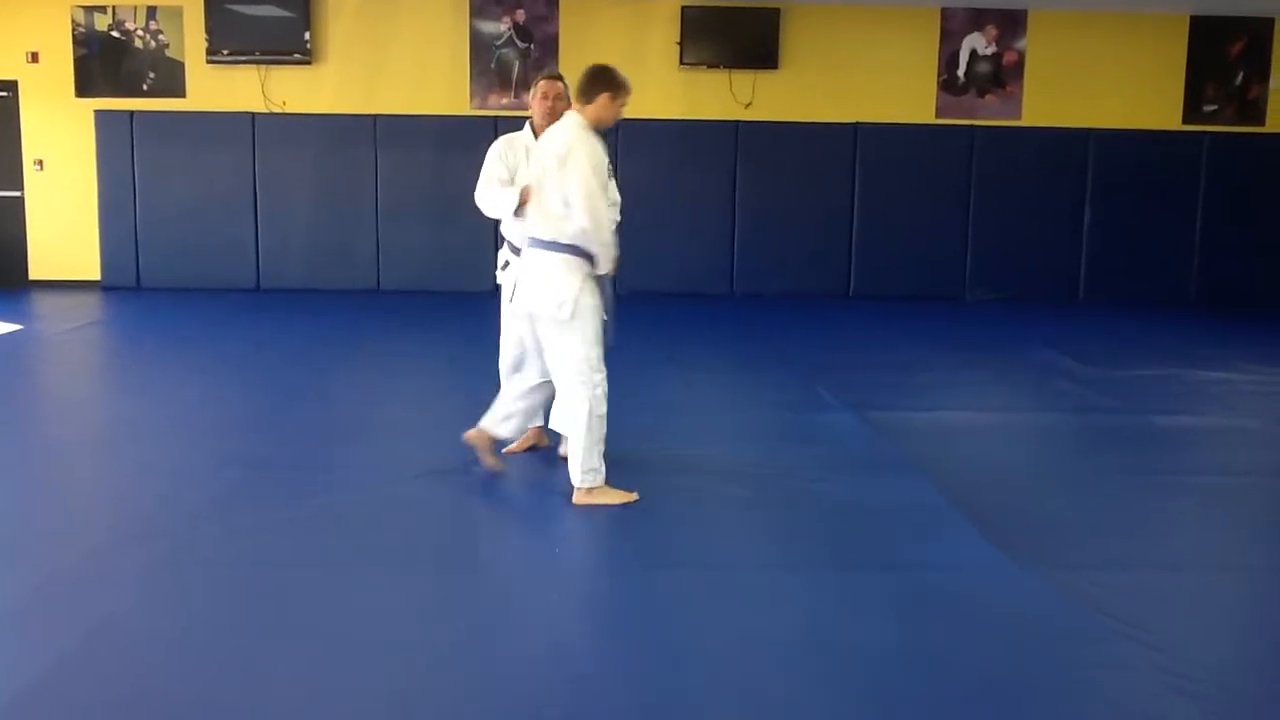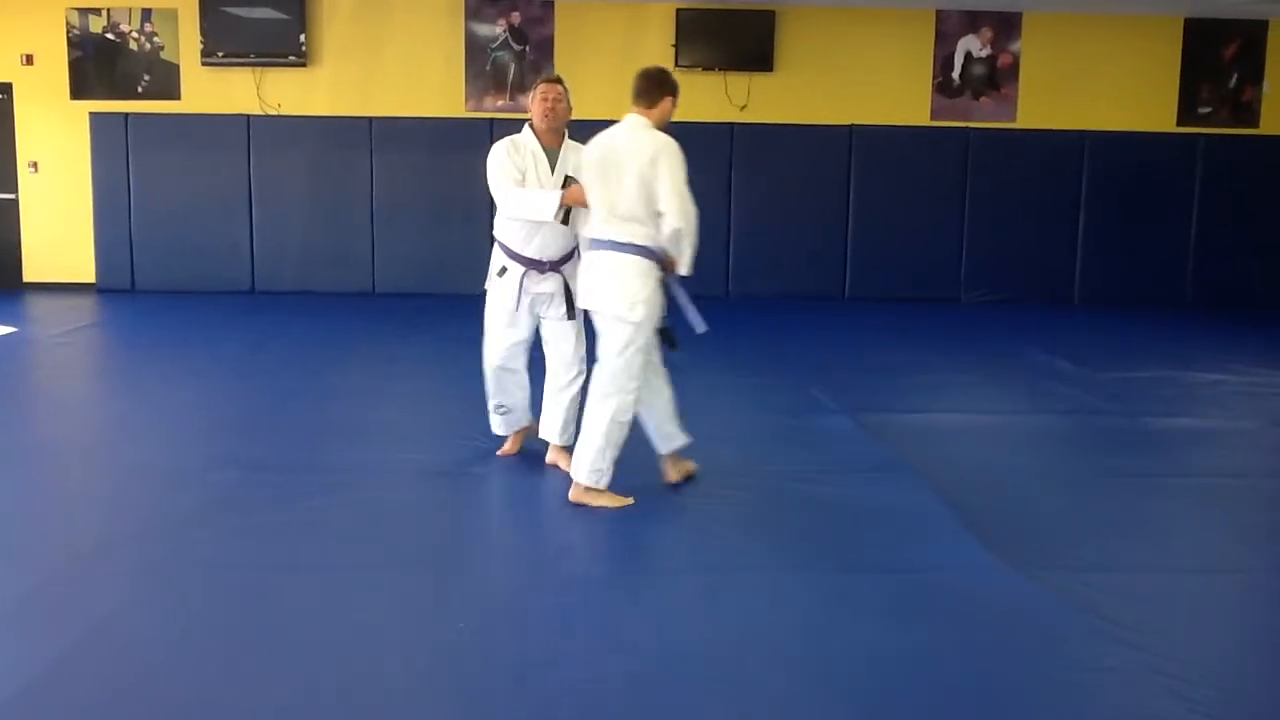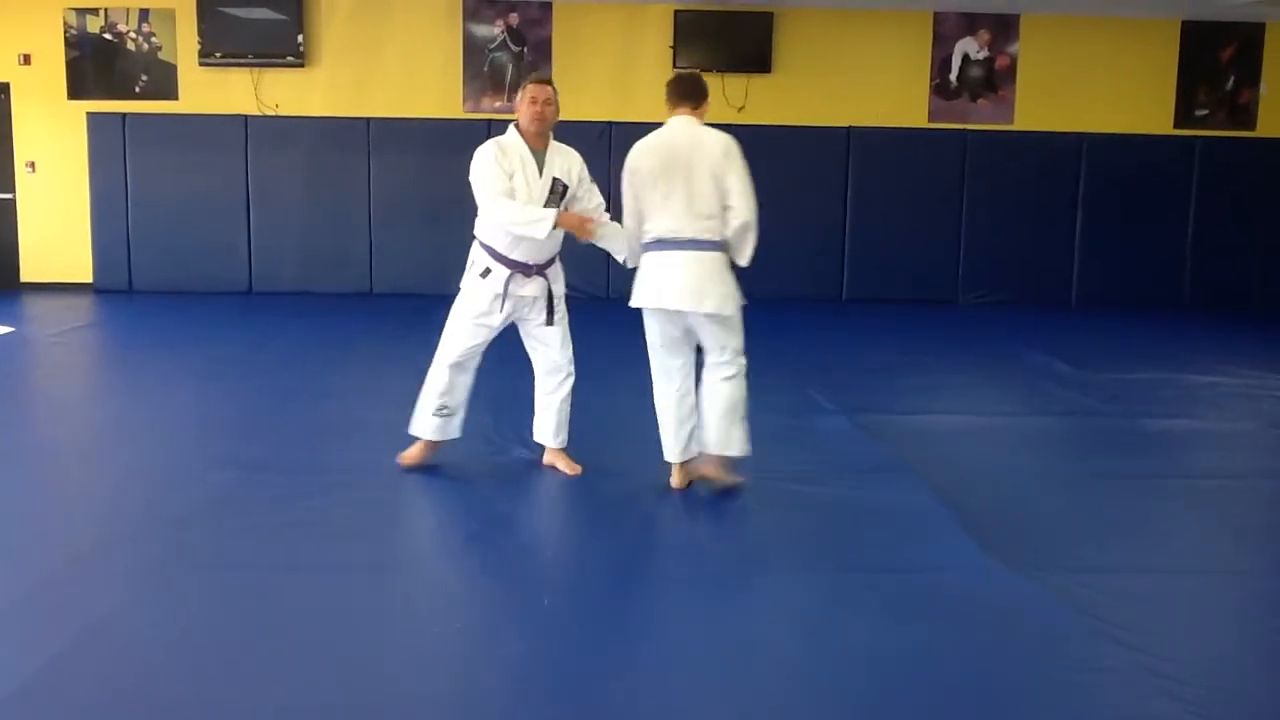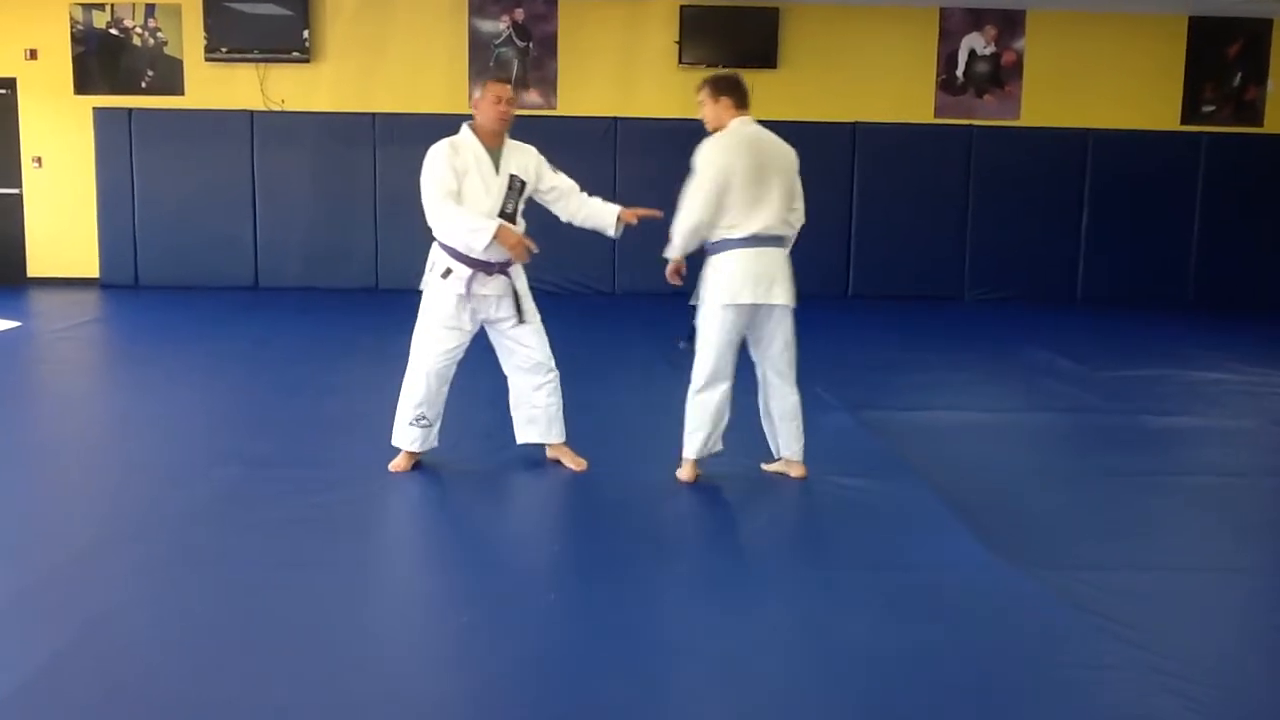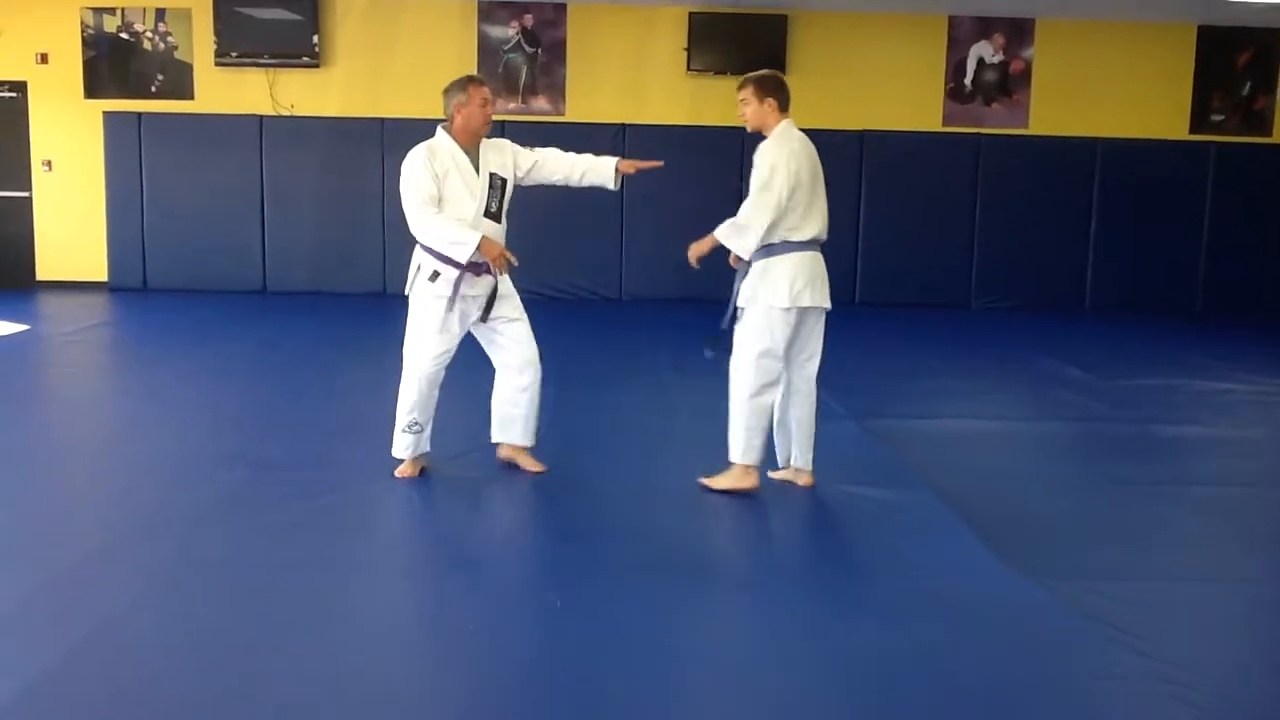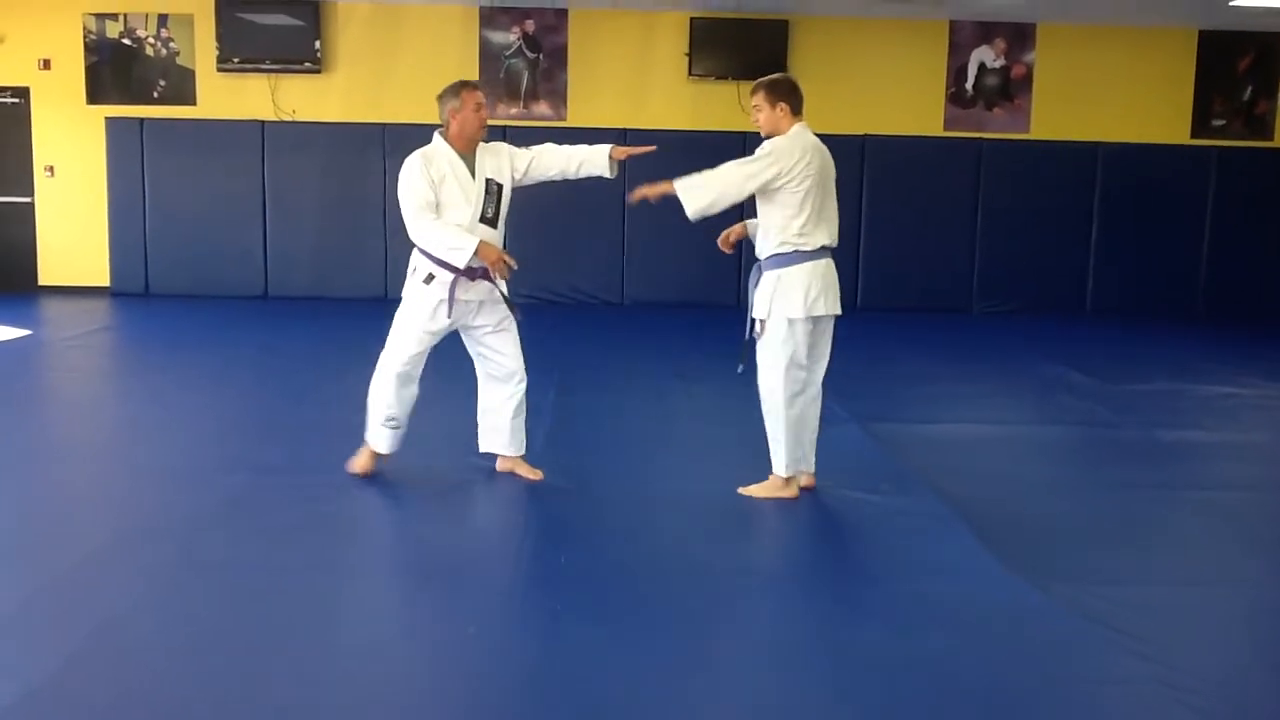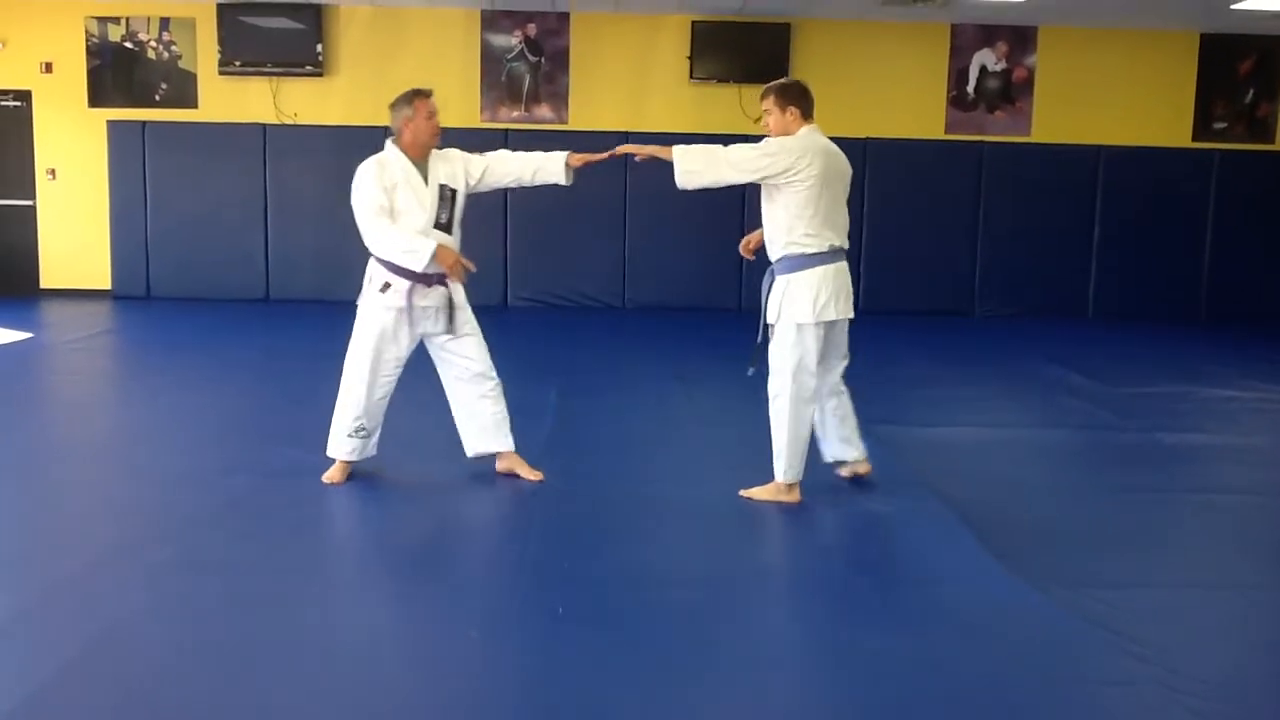
dt=0.3s
person 1, frame 1
left shoulder: (555, 135)
right shoulder: (583, 143)
right elbow: (590, 216)
left wrist: (594, 254)
right wrist: (606, 259)
left hip: (540, 262)
right hip: (564, 270)
left knee: (544, 364)
right knee: (584, 378)
left ankle: (489, 429)
right ankle: (588, 484)
person 1, frame 2
left shoulder: (597, 144)
right shoulder: (661, 146)
right elbow: (678, 215)
right wrist: (676, 258)
left hip: (597, 265)
right hip: (632, 271)
left knee: (645, 365)
right knee: (618, 377)
left ankle: (672, 456)
right ankle: (586, 481)
person 1, frame 3
left shoulder: (641, 149)
right shoulder: (721, 144)
left elbow: (631, 219)
right elbow: (743, 211)
right wrist: (735, 252)
left hip: (655, 268)
right hip: (704, 266)
left knee: (671, 371)
right knee: (726, 363)
left ankle: (681, 464)
right ankle: (718, 457)
person 1, frame 4
left shoulder: (717, 147)
right shoulder: (782, 148)
left elbow: (696, 209)
right elbow: (796, 212)
left wrist: (677, 254)
left hip: (732, 266)
right hip: (774, 265)
left knee: (711, 368)
right knee: (777, 368)
left ankle: (691, 462)
right ankle: (791, 457)
person 1, frame 5
left shoulder: (778, 147)
right shoulder: (802, 145)
left elbow: (762, 206)
left wrist: (714, 240)
right wrist: (745, 245)
left hip: (778, 271)
right hip: (808, 267)
left knee: (753, 370)
right knee: (799, 374)
left ankle: (744, 467)
right ankle: (800, 466)
person 1, frame 6
left shoulder: (787, 150)
right shoulder: (814, 151)
left elbow: (732, 179)
left wrist: (665, 186)
right wrist: (749, 227)
left hip: (792, 279)
right hip: (816, 273)
left knee: (780, 379)
right knee: (805, 378)
left ankle: (785, 477)
right ankle: (801, 468)
person 1, frame 7
left shoulder: (789, 151)
right shoulder: (833, 155)
left elbow: (725, 160)
left wrist: (656, 150)
right wrist: (770, 232)
left hip: (804, 281)
right hip: (832, 274)
left knee: (790, 382)
right knee: (826, 376)
left ankle: (786, 482)
right ankle: (853, 456)
person 2, frame 1
right shoulder: (506, 146)
left elbow: (609, 208)
right elbow: (487, 197)
right wrist: (525, 194)
right hip: (520, 265)
right knee: (517, 352)
right ankle: (534, 428)
person 2, frame 2
left shoulder: (584, 158)
right shoulder: (507, 150)
right elbow: (510, 200)
right wrist: (563, 198)
left hip: (561, 274)
right hip: (512, 271)
left knee: (568, 361)
right knee: (501, 356)
left ankle: (557, 445)
right ankle: (519, 425)
person 2, frame 3
left shoulder: (570, 161)
right shoulder: (492, 153)
left elbow: (594, 217)
right elbow: (496, 210)
left wrist: (633, 247)
right wrist: (557, 219)
left hip: (543, 279)
right hip: (492, 273)
left knee: (557, 364)
right knee: (456, 353)
left ankle: (554, 447)
right ankle: (430, 439)
person 2, frame 4
left shoulder: (525, 157)
right shoulder: (446, 153)
left elbow: (567, 197)
right elbow: (440, 213)
left wrist: (617, 213)
right wrist: (498, 232)
left hip: (504, 279)
right hip: (454, 276)
left knee: (536, 362)
right knee: (430, 364)
left ankle: (555, 443)
right ankle: (411, 446)
person 2, frame 5
left shoulder: (503, 153)
right shoulder: (424, 157)
left elbow: (556, 166)
right elbow: (423, 220)
left wrist: (615, 167)
right wrist: (478, 242)
left hip: (489, 280)
right hip: (440, 278)
left knee: (521, 359)
right knee: (423, 368)
left ankle: (512, 443)
right ankle: (412, 453)
person 2, frame 6
left shoulder: (501, 157)
right shoulder: (421, 164)
left elbow: (553, 159)
right elbow: (422, 226)
left wrist: (608, 154)
right wrist: (476, 246)
left hip: (483, 287)
right hip: (434, 282)
left knee: (507, 370)
right knee: (399, 362)
left ankle: (509, 456)
right ankle: (375, 445)
person 2, frame 7
left shoulder: (454, 163)
right shoulder: (374, 170)
left elbow: (507, 167)
right elbow: (376, 232)
left wrist: (564, 161)
right wrist: (434, 251)
left hip: (442, 292)
right hip: (392, 291)
left knee: (477, 371)
right knee: (366, 377)
left ankle: (505, 454)
right ankle: (346, 456)
